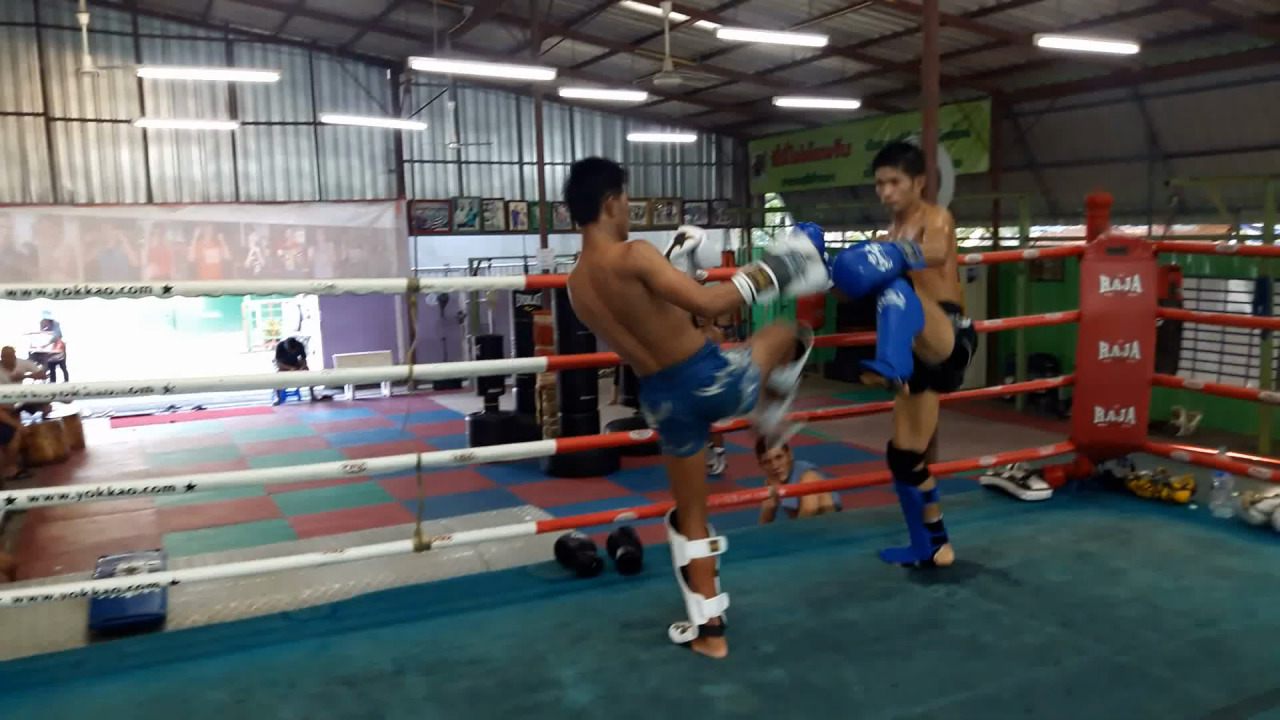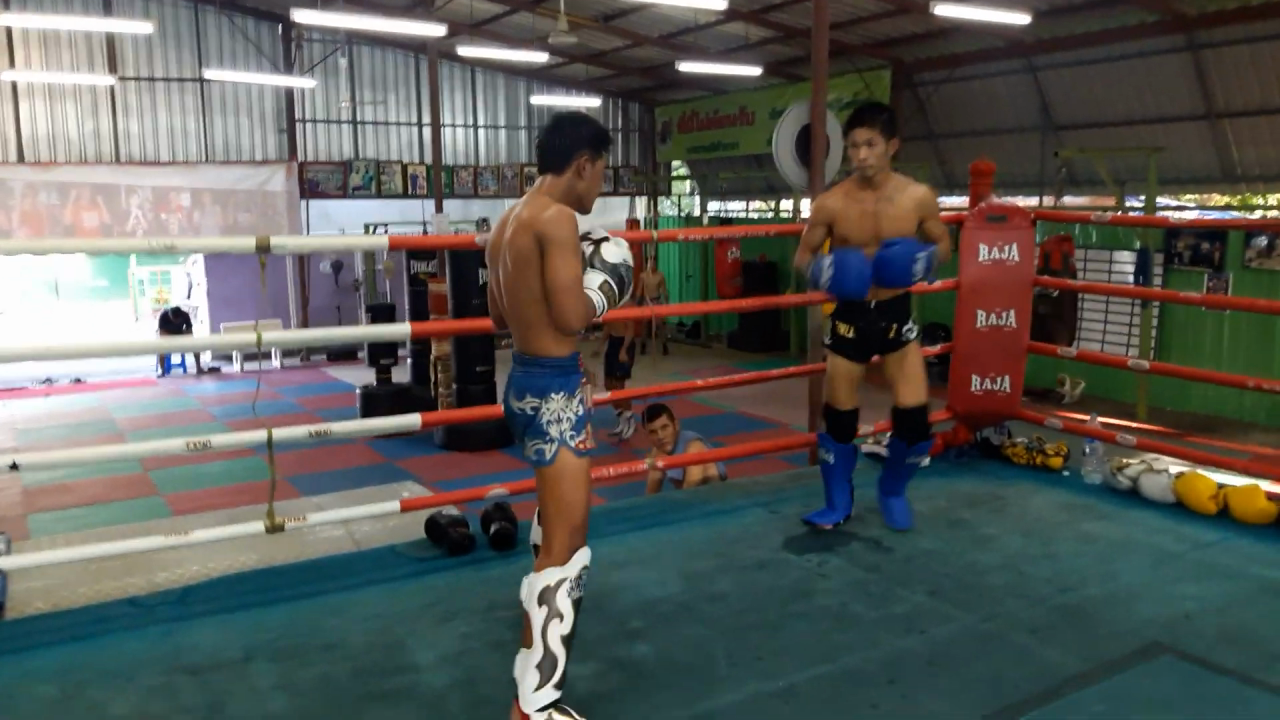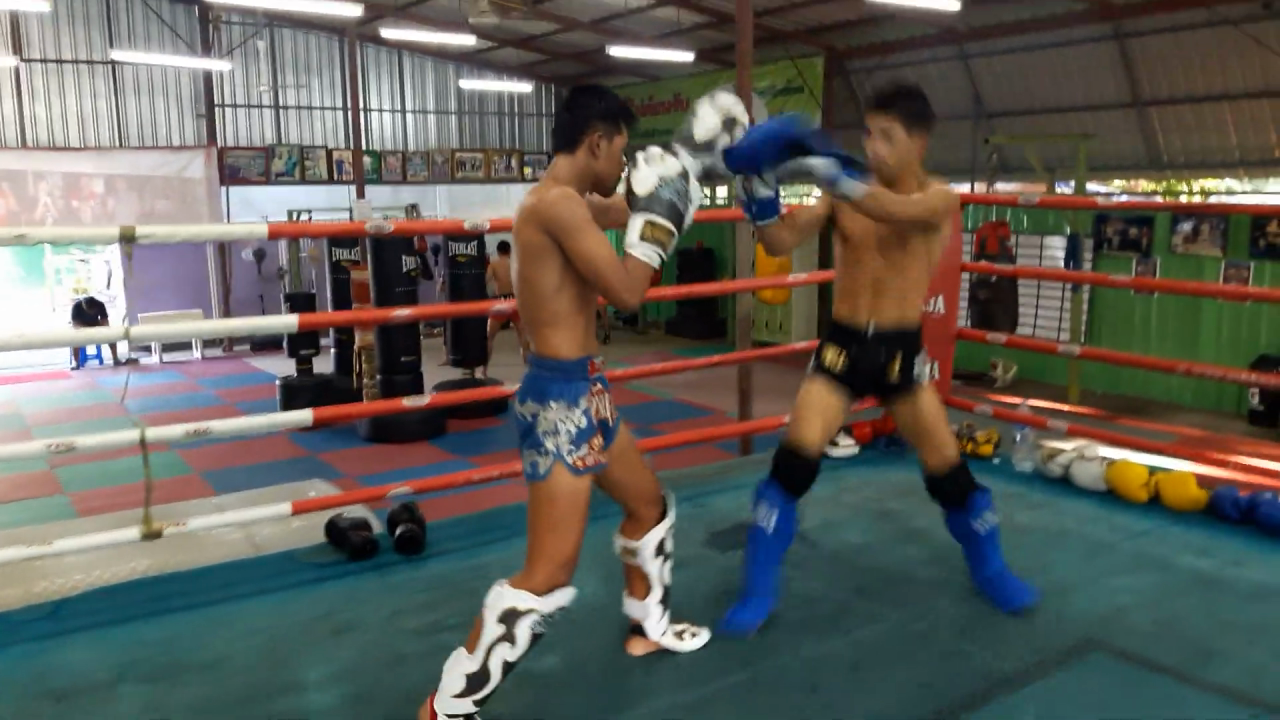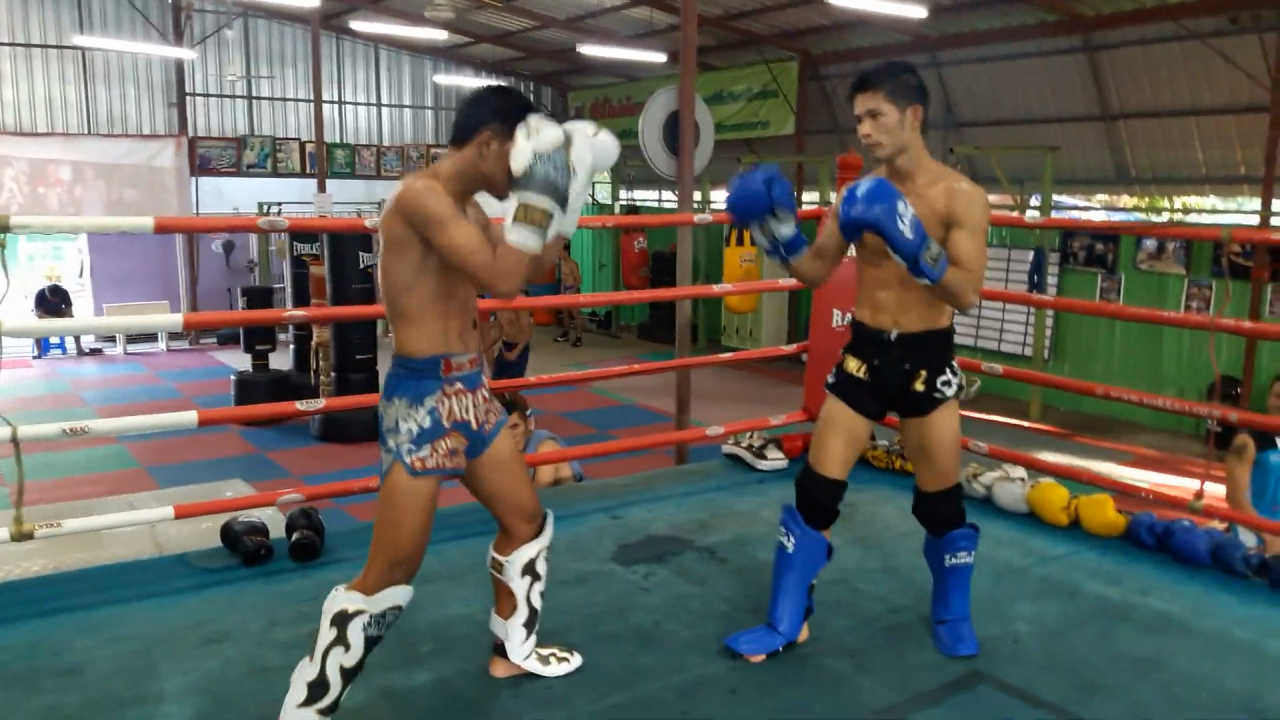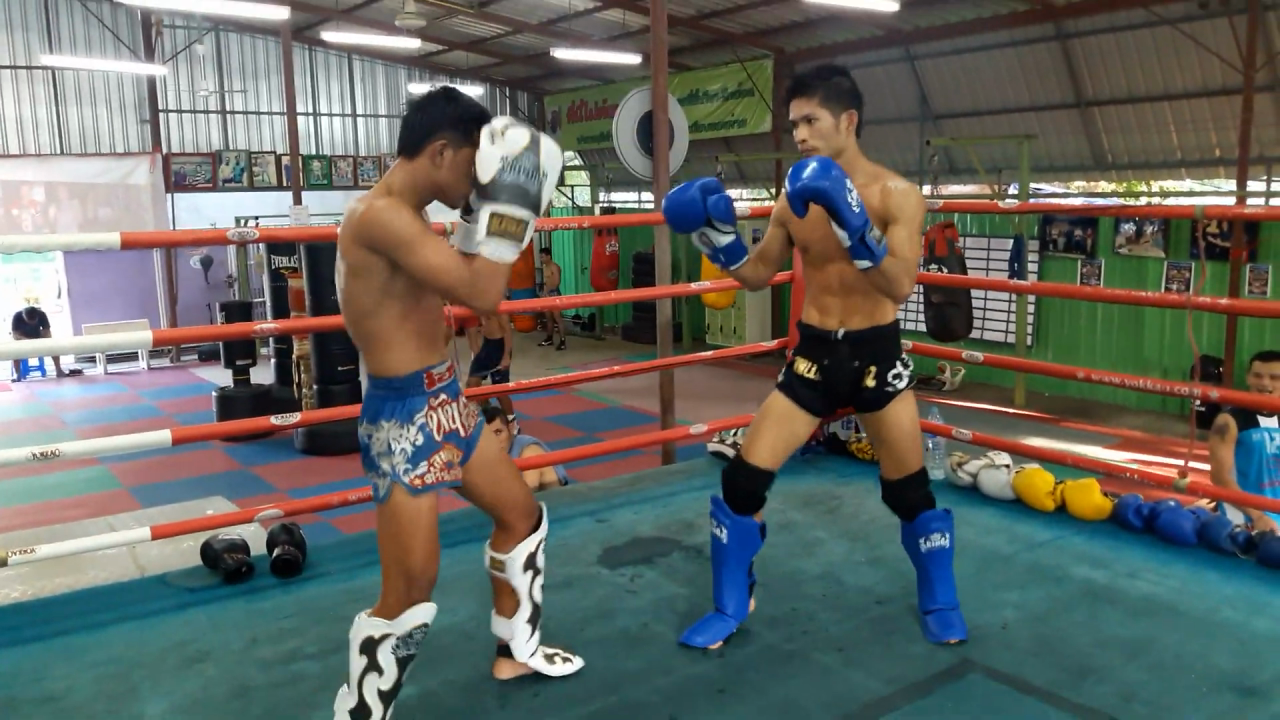
dt=1s
person 1, frame 1
left shoulder: (576, 284)
right shoulder: (631, 255)
right elbow: (706, 304)
left wrist: (677, 263)
right wrist: (767, 272)
left hip: (663, 397)
right hip: (711, 374)
left knee: (689, 515)
right knee: (787, 335)
left ankle: (708, 628)
right ankle: (770, 412)
person 1, frame 2
left shoulder: (507, 223)
right shoulder: (556, 217)
right elbow: (572, 317)
right wrist: (607, 276)
left hip: (525, 381)
right hip: (554, 389)
left knee: (559, 506)
right knee: (564, 547)
left ankle: (546, 606)
person 1, frame 3
left shoulder: (564, 201)
right shoulder: (556, 202)
left elbow: (617, 213)
right elbow: (627, 291)
left wrist: (665, 175)
right wrist: (659, 209)
left hip: (583, 392)
right hip: (561, 398)
left knee: (650, 507)
right knee: (547, 577)
left ankle: (648, 626)
person 1, frame 4
left shoulder: (464, 204)
right shoulder: (422, 195)
left elbow: (517, 268)
right elbow: (504, 278)
left wrist: (562, 187)
right wrist: (540, 188)
left hip: (470, 392)
right hip: (422, 398)
left knee: (525, 521)
right knee: (388, 575)
left ankle: (514, 648)
person 1, frame 5
left shoulder: (408, 212)
right shoulder: (379, 215)
left elbow: (462, 274)
right elbow: (483, 295)
left wrist: (495, 202)
right wrist: (510, 194)
left hip: (446, 402)
right hip: (404, 416)
left knee: (523, 517)
right knee: (409, 596)
left ankle: (516, 646)
person 2, frame 1
left shoulder: (935, 217)
right shoulder: (889, 236)
left elbow: (937, 253)
right elbow: (857, 286)
left wrist: (893, 255)
right wrist: (823, 268)
left hip: (950, 337)
right hip: (920, 352)
left knee: (897, 289)
right knee: (904, 455)
left ankle: (889, 365)
right ankle: (929, 545)
person 2, frame 2
left shoulder: (919, 197)
right shoulder: (830, 203)
left elbow: (944, 247)
right elbow: (803, 257)
left wrist: (922, 260)
right wrist: (824, 270)
left hip: (896, 317)
right hip: (848, 318)
left knee: (914, 421)
right knee: (839, 420)
left ankle: (892, 490)
right ankle: (837, 505)
person 2, frame 3
left shoulder: (937, 201)
right shoulder: (843, 195)
left elbow: (888, 212)
right elbow: (781, 244)
left wrist: (824, 168)
right wrist: (759, 190)
left hip: (900, 353)
right hip: (842, 346)
left knee: (950, 476)
right knee: (793, 465)
left ankle: (991, 572)
right ankle: (757, 593)
person 2, frame 4
left shoulder: (962, 196)
right shoulder: (857, 196)
left elbow: (967, 295)
right elbow: (814, 271)
left wrist: (913, 243)
right wrist: (778, 225)
left hip: (927, 360)
right hip: (864, 355)
left knee: (941, 502)
right knee: (815, 492)
left ankle: (951, 616)
right ankle: (785, 622)
person 2, frame 5
left shoulder: (897, 195)
right shoulder: (793, 199)
left elbow: (900, 287)
right elbow: (756, 277)
left wrist: (853, 223)
right wrist: (716, 232)
left hip: (876, 356)
right hip: (812, 355)
left knee: (910, 492)
right knee: (743, 478)
left ankle: (939, 603)
right ankle: (730, 608)
